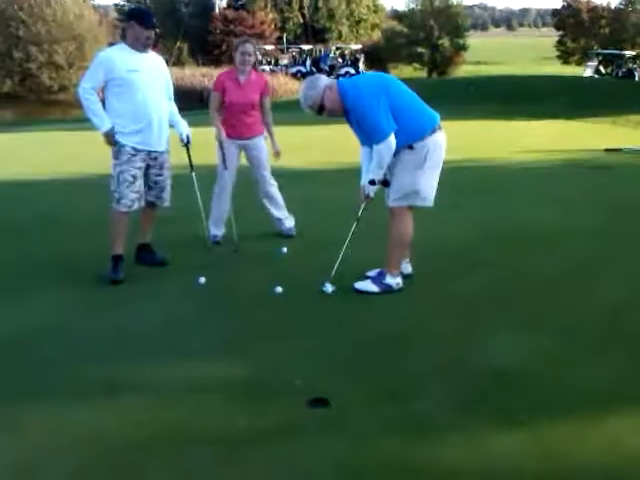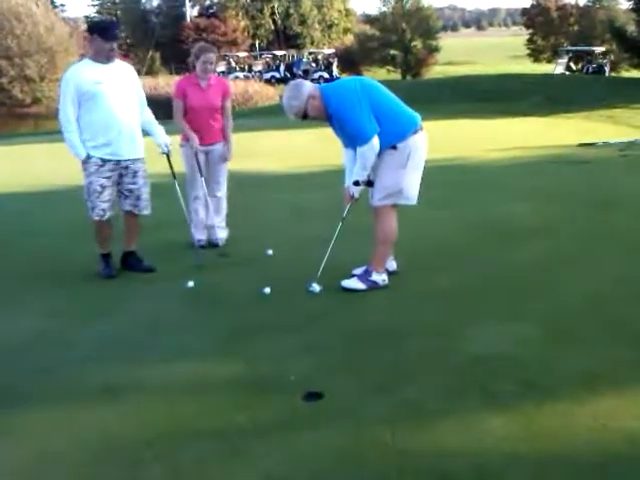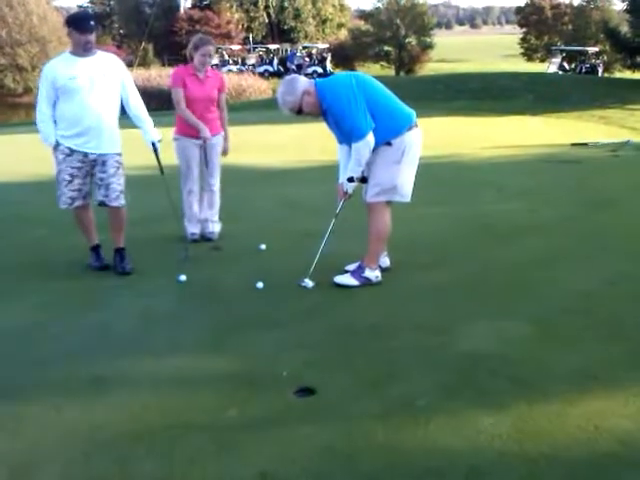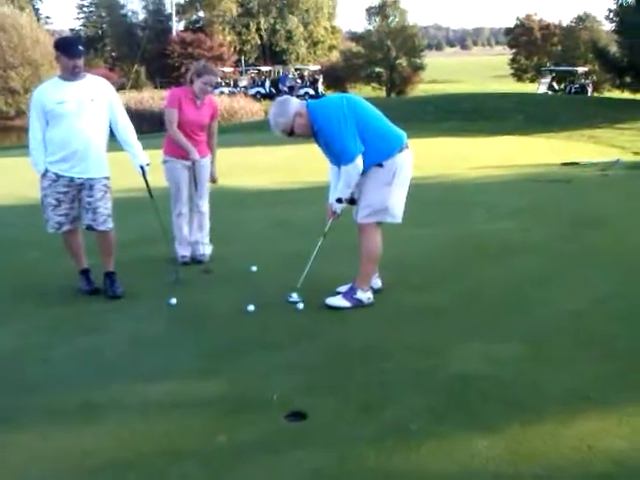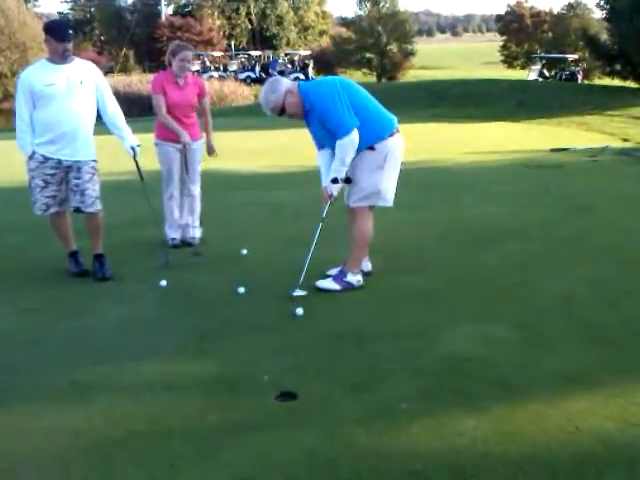
dt=0.7s
person 1, frame 1
left shoulder: (158, 61)
right shoulder: (109, 58)
left elbow: (168, 100)
right elbow: (86, 91)
left wrist: (181, 125)
right wrist: (105, 126)
left hip: (159, 145)
right hip: (129, 144)
left knee: (154, 199)
right knee: (124, 202)
left ankle: (144, 248)
right ankle: (116, 259)
person 1, frame 2
left shoulder: (127, 70)
right shoulder: (75, 75)
left elbow: (142, 108)
right elbow: (67, 117)
left wrist: (160, 135)
right wrist: (79, 153)
left hip: (133, 154)
right hip: (99, 157)
left knee: (136, 207)
right knee: (101, 212)
left ankle: (130, 255)
right ankle: (105, 258)
person 1, frame 3
left shoulder: (113, 62)
right shoulder: (54, 68)
left elbow: (133, 100)
right elbow: (43, 109)
left wrist: (150, 130)
right wrist: (52, 141)
left hip: (108, 147)
right hip: (71, 148)
left knee: (115, 201)
right knee: (78, 202)
left ankle: (120, 252)
right ankle: (95, 250)
person 1, frame 4
left shoulder: (102, 86)
right shoulder: (43, 93)
left elbow: (122, 124)
right elbow: (36, 135)
left wrist: (138, 155)
right wrist: (41, 169)
left hip: (95, 171)
right hip: (58, 173)
left knee: (104, 224)
right knee: (67, 226)
left ankle: (110, 275)
right ankle: (84, 273)
person 1, frame 5
left shoulder: (89, 70)
right shoulder: (30, 76)
left elbow: (109, 107)
right elbow: (23, 118)
left wrist: (127, 138)
right wrist: (28, 151)
left hip: (83, 154)
right hip: (46, 156)
left knee: (92, 207)
right knee: (56, 208)
left ankle: (99, 257)
right ankle: (73, 255)
person 2, frame 1
left shoulder: (360, 93)
right shoulder: (351, 101)
left elbow: (385, 142)
right elbow: (368, 142)
left wrist: (373, 180)
right wrist: (365, 181)
left hip: (422, 142)
right hip: (410, 144)
left knee: (400, 207)
right knee: (398, 205)
left ankle: (391, 276)
right ankle: (401, 263)
person 2, frame 2
left shoulder: (342, 98)
right shoulder: (332, 104)
left elbow: (369, 143)
right elbow: (351, 144)
left wrist: (357, 182)
right wrist: (349, 183)
left hip: (404, 142)
right hip: (391, 144)
left knee: (384, 205)
right knee: (381, 204)
left ankle: (377, 273)
right ankle: (385, 261)
person 2, frame 3
left shoulder: (338, 92)
right shoulder: (328, 99)
left elbow: (363, 139)
right elbow: (346, 140)
left wrist: (351, 178)
right wrist: (343, 179)
left hip: (399, 138)
right hip: (386, 140)
left knee: (378, 201)
right knee: (375, 200)
left ankle: (370, 269)
right ankle: (379, 257)
person 2, frame 4
left shoulder: (329, 115)
right shoulder: (319, 119)
left elbow: (352, 163)
right elbow: (338, 161)
left wrist: (340, 199)
right wrist: (333, 199)
left hip: (389, 159)
right hip: (377, 162)
left knee: (369, 223)
right knee: (367, 221)
left ankle: (362, 291)
right ankle: (370, 278)
person 2, frame 5
left shoulder: (322, 93)
right shoulder: (310, 107)
left elbow: (349, 137)
right elbow: (324, 146)
left wrist: (335, 178)
right wrist: (327, 183)
left hip: (381, 144)
right hip: (366, 147)
left knee: (361, 207)
right knee: (356, 206)
left ankle: (352, 274)
right ankle: (360, 262)
person 3, frame 1
left shoulder: (261, 80)
right shoulder: (222, 79)
left elbow: (265, 112)
right elbow: (213, 108)
left wrist: (274, 141)
right wrist: (219, 129)
left hip: (255, 137)
right hip: (229, 138)
left knee: (266, 180)
right knee: (224, 183)
left ankle: (285, 222)
right ankle: (216, 229)
person 3, frame 2
left shoulder: (223, 84)
right shoulder: (183, 84)
left elbow: (227, 117)
right elbow: (178, 116)
left wrist: (228, 145)
right wrist: (191, 135)
left hip: (217, 144)
right hip: (192, 144)
left knee: (217, 189)
right knee: (196, 190)
left ankle: (217, 231)
right ankle: (199, 233)
person 3, frame 3
left shoulder: (217, 77)
right shoulder: (179, 74)
left elbow: (222, 109)
right elbow: (180, 107)
left wrist: (226, 137)
right wrist: (200, 127)
left hip: (214, 136)
right hip: (187, 137)
left knee: (212, 182)
right knee: (191, 183)
left ankle: (210, 225)
right ankle: (192, 227)
person 3, frame 4
left shoulder: (212, 104)
right shoulder: (176, 95)
left elbow: (212, 136)
right elbow: (172, 128)
left wrist: (213, 165)
right wrist: (190, 149)
left hip: (201, 158)
right hip: (175, 159)
left knee: (201, 204)
right knee: (180, 205)
left ankle: (201, 247)
right ankle: (183, 249)
person 3, frame 5
left shoulder: (197, 82)
right shoulder: (159, 80)
left elbow: (206, 113)
right elbow: (161, 114)
left wrist: (209, 140)
right wrist: (180, 133)
left hip: (194, 141)
right hip: (167, 142)
left knee: (192, 186)
right knee: (172, 187)
left ankle: (191, 230)
right ankle: (173, 232)
